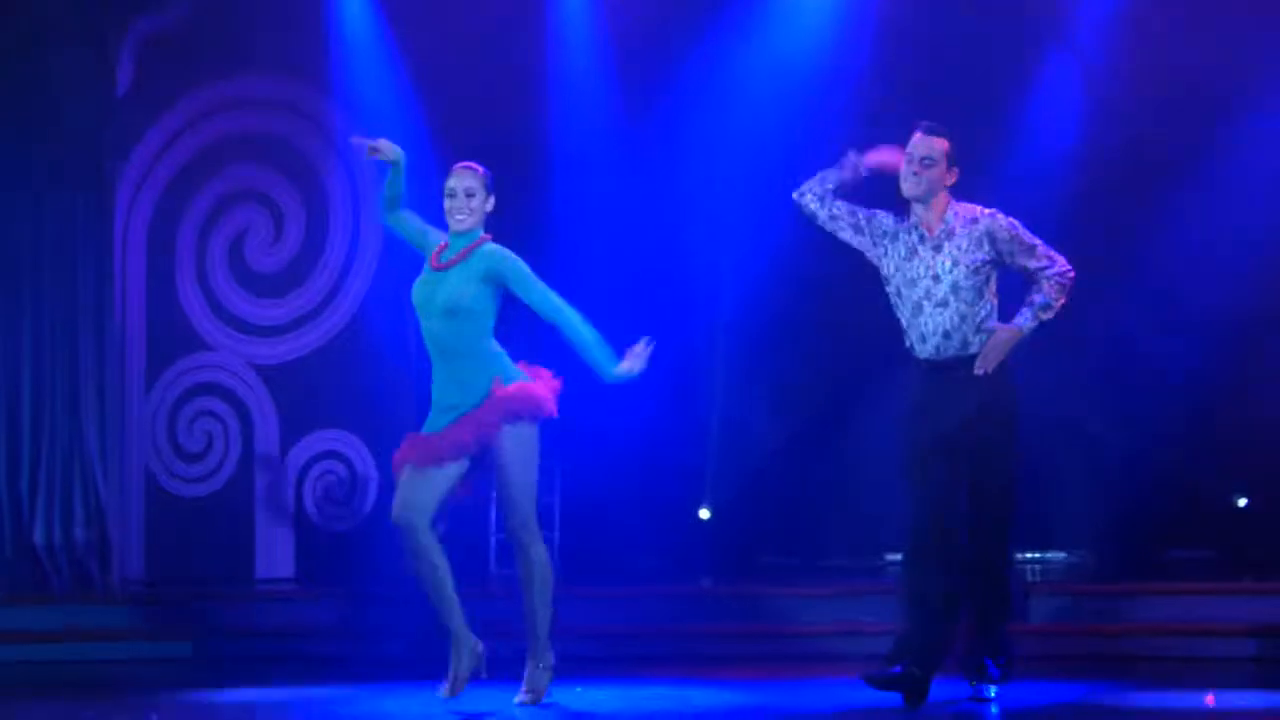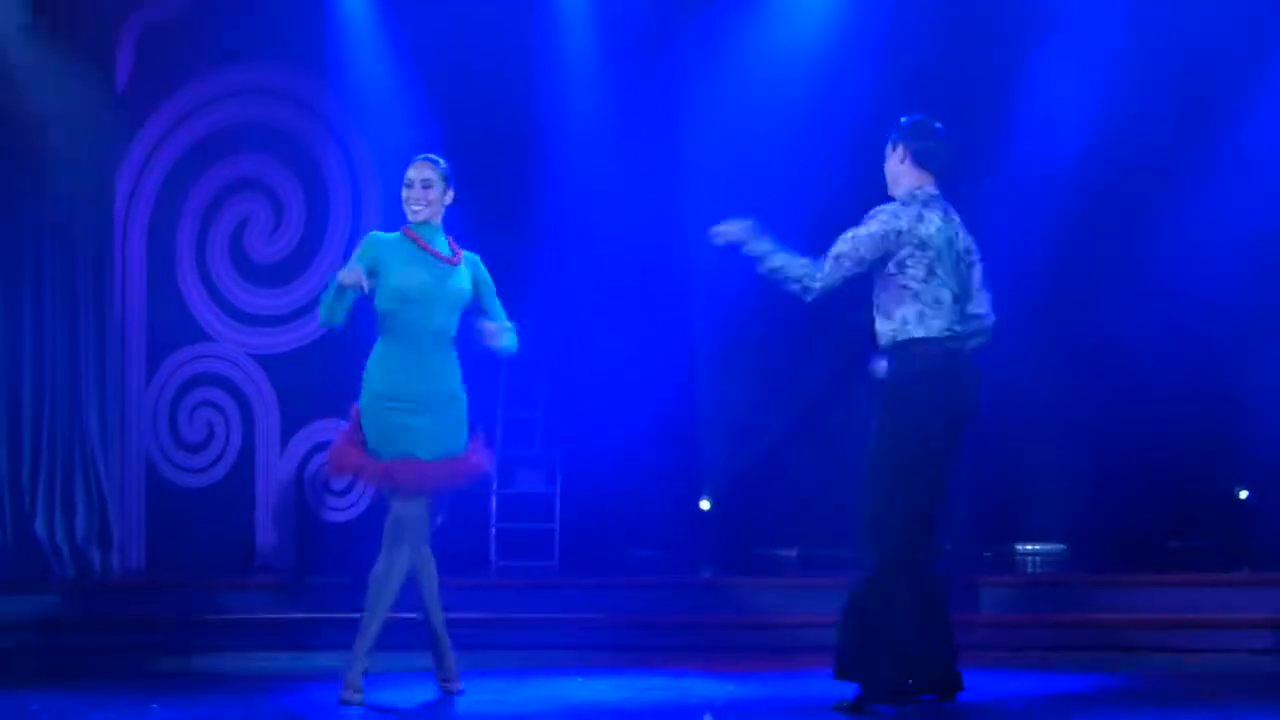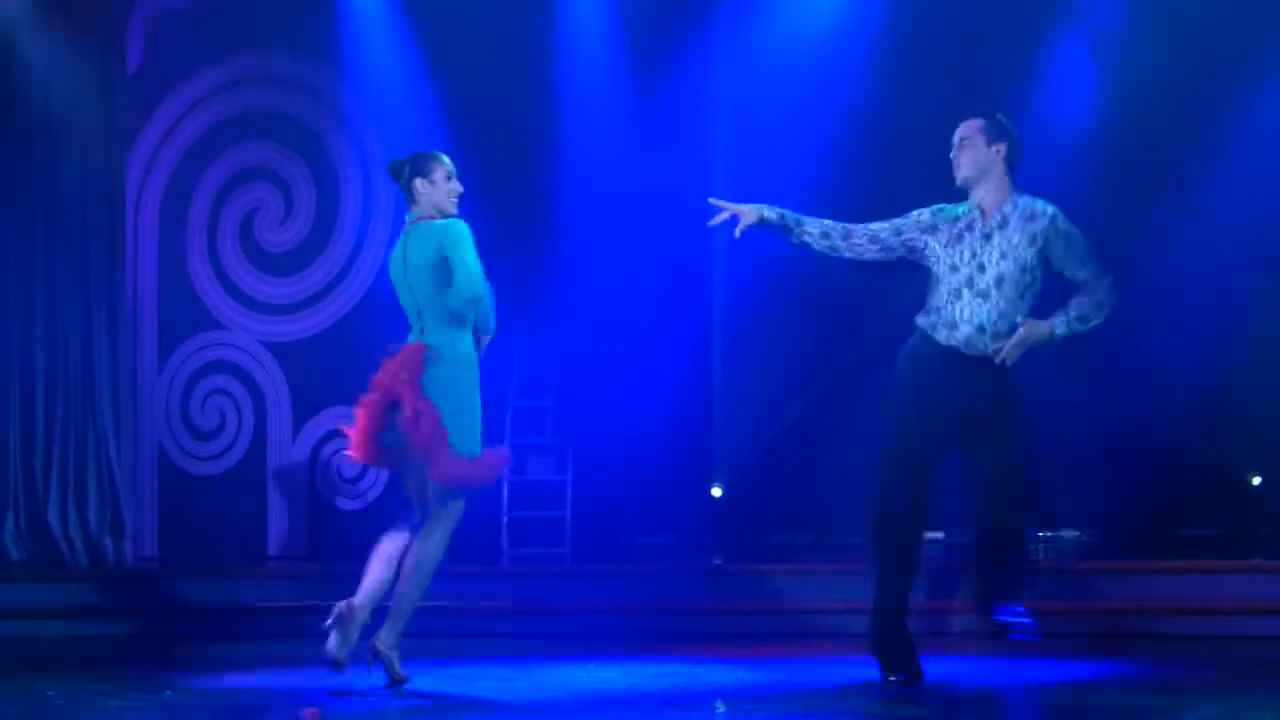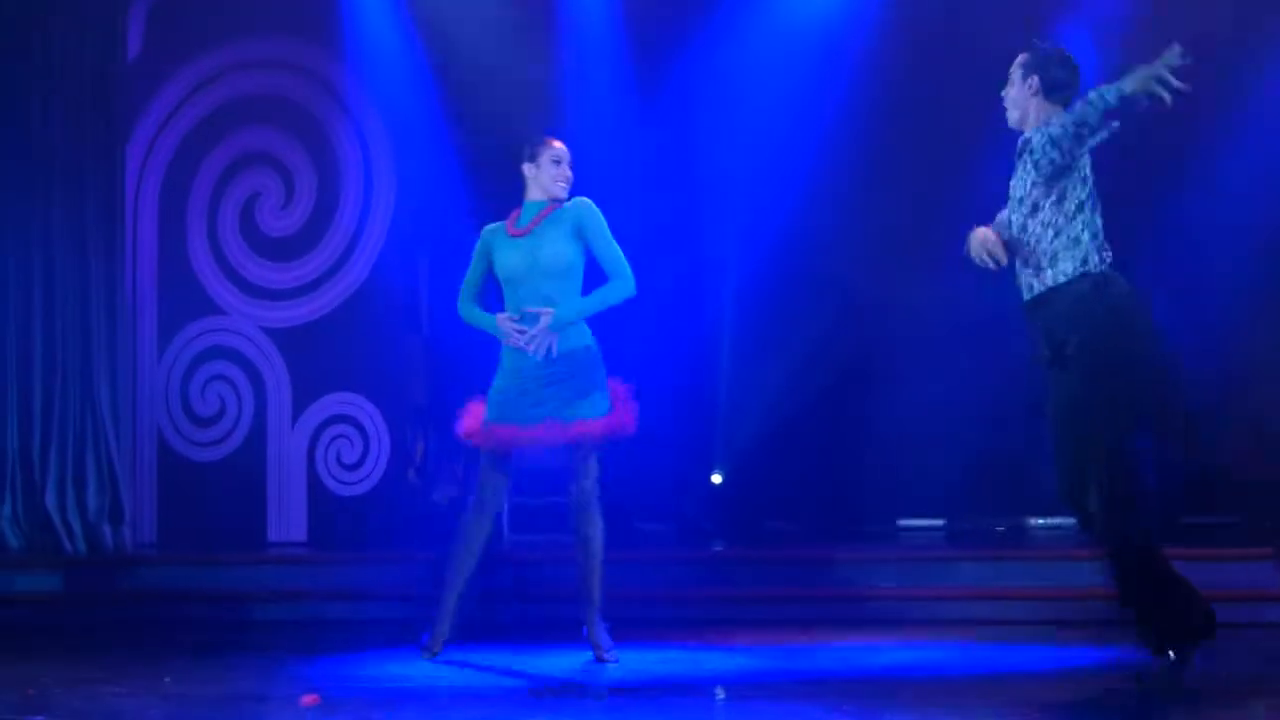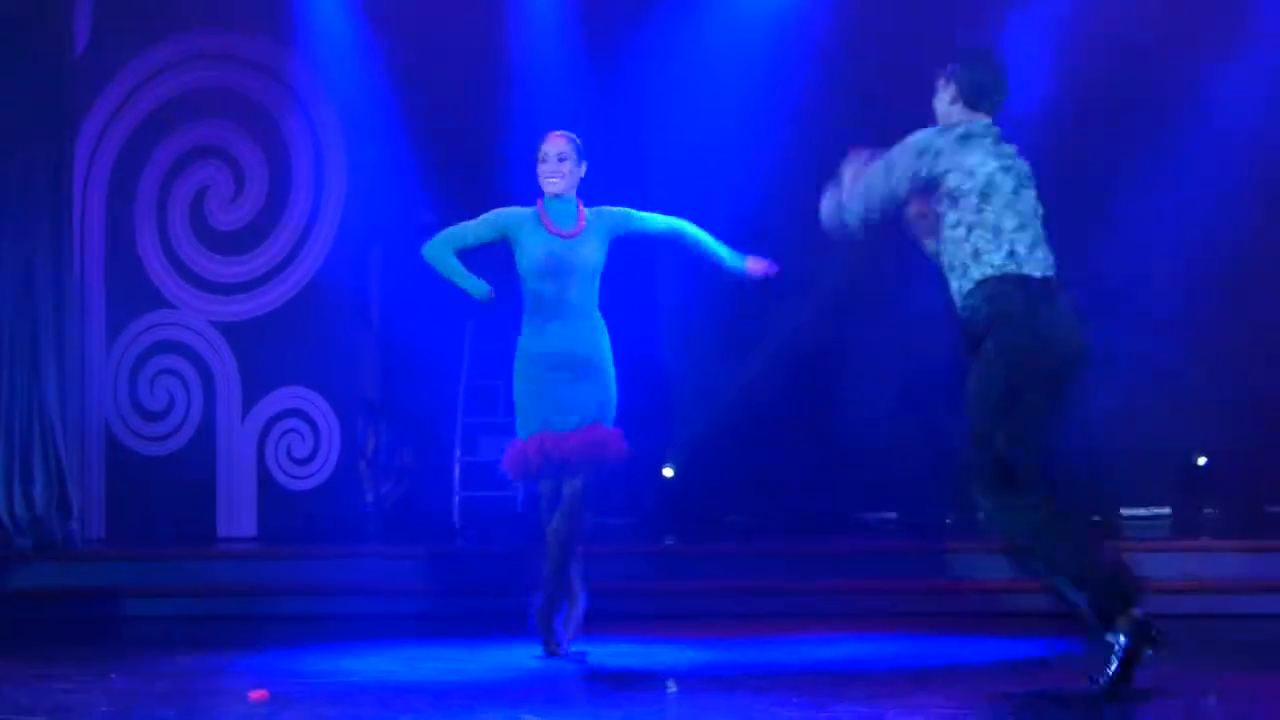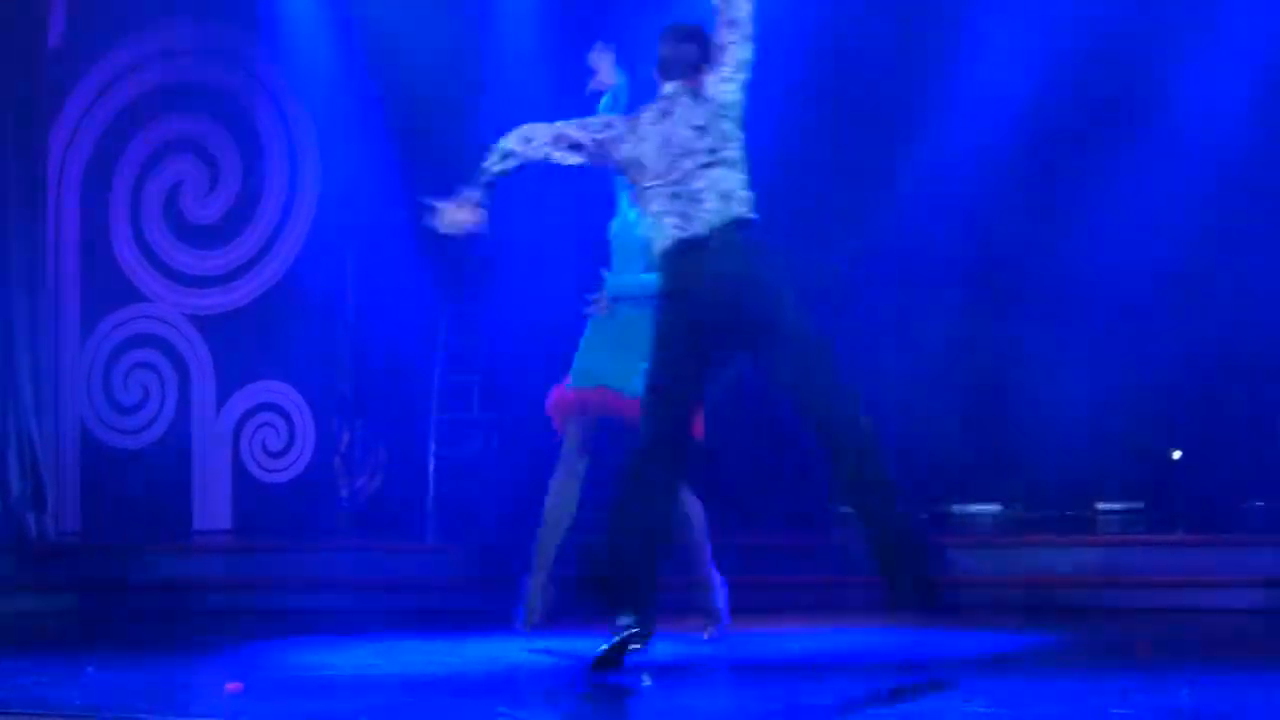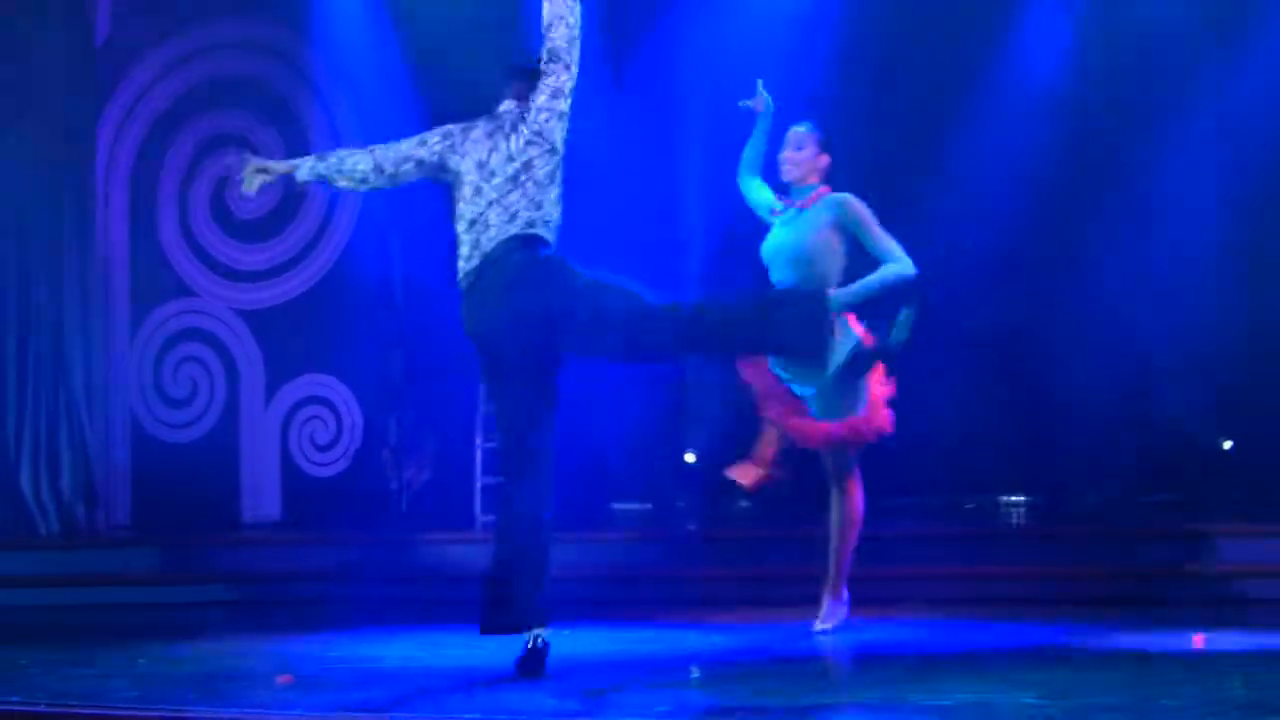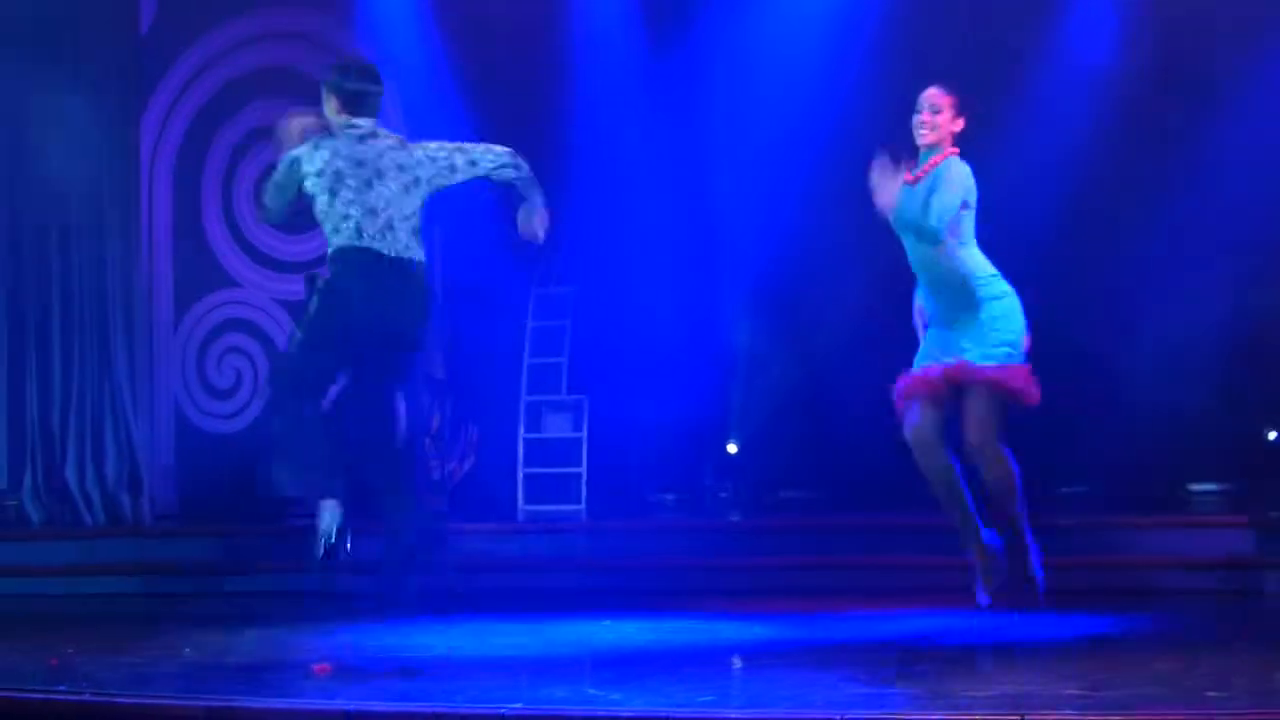
dt=0.5s
person 1, frame 1
left shoulder: (986, 226)
right shoulder: (882, 233)
left elbow: (1056, 273)
right elbow: (809, 198)
left wrist: (1013, 330)
right wrist: (863, 161)
left hip: (982, 390)
right hip: (928, 391)
left knee: (987, 525)
right knee: (928, 525)
left ankle: (986, 659)
right ankle: (916, 660)
person 1, frame 2
left shoulder: (895, 218)
right shoulder: (953, 227)
left elbow: (816, 281)
right elbow: (980, 318)
left wrist: (751, 238)
left hip: (923, 381)
right hip: (948, 378)
left knee: (896, 523)
right knee: (910, 523)
left ankle: (885, 670)
right ankle: (928, 669)
person 1, frame 3
left shoulder: (1042, 223)
right shoulder: (936, 223)
left elbow: (1095, 292)
right elbow: (853, 241)
left wrist: (1047, 328)
right wrist: (772, 218)
left hip: (987, 387)
right hip: (923, 377)
left knee: (1003, 509)
right knee: (897, 509)
left ankle: (998, 599)
right ankle: (893, 647)
person 1, frame 4
left shoulder: (1048, 143)
right shoulder: (1035, 161)
left elbow: (1076, 121)
right elbow: (1014, 232)
left wrist: (1129, 88)
right wrist: (985, 234)
left hip: (1088, 323)
right hip: (1089, 322)
left knee: (1094, 479)
left ankle: (1175, 621)
person 1, frame 5
left shoulder: (932, 147)
right shoulder: (1009, 158)
left elbow: (855, 208)
left wrist: (839, 198)
left hip: (1009, 330)
right hip: (1052, 323)
left knee: (1009, 488)
right knee: (1012, 474)
left ankle: (1121, 609)
right ankle: (1105, 595)
person 1, frame 6
left shoulder: (625, 131)
right shoulder: (718, 101)
left elbow: (530, 140)
left wrist: (475, 193)
left hip: (689, 291)
right hip: (746, 268)
left knee: (656, 452)
right knee: (832, 416)
left ankle: (630, 611)
right ankle: (910, 573)
person 1, frame 7
left shoulder: (459, 140)
right shoulder: (536, 128)
left elbow: (366, 165)
right elbow: (562, 56)
left wrist: (287, 169)
left hip: (482, 309)
right hip: (525, 279)
left knee: (526, 473)
right knee: (674, 323)
left ankle: (526, 624)
right ankle: (809, 322)
person 1, frame 8
left shoulder: (311, 153)
right shoulder: (417, 157)
left elbow: (274, 208)
right elbow: (503, 160)
right wrist: (533, 199)
left hip: (352, 286)
right hip: (405, 296)
left knee: (292, 399)
right knee: (373, 412)
left ankle: (329, 495)
person 2, frame 1
left shoulder: (492, 258)
right shoulder: (427, 247)
left elbow: (553, 307)
right elbow: (387, 224)
left wrist: (607, 365)
right wrist: (397, 166)
left hip: (499, 403)
right hip: (450, 411)
left knee: (522, 530)
right knee: (408, 518)
left ankle: (540, 656)
right ankle: (461, 644)
person 2, frame 2
left shoulder: (469, 263)
right shoulder: (378, 246)
left elbow: (506, 337)
right elbow: (329, 319)
left wrist: (500, 332)
right wrist: (343, 284)
left hip: (441, 404)
right hip: (385, 400)
left knee: (407, 529)
right knee: (406, 529)
left ankle: (361, 655)
right ankle: (440, 642)
person 2, frame 3
left shoulder: (402, 251)
right shoulder: (454, 232)
right elbow: (473, 286)
right wrist: (484, 325)
left hip: (406, 385)
right hip: (445, 386)
left knee: (417, 520)
right knee: (442, 518)
left ankle: (357, 609)
right ankle: (389, 636)
person 2, frame 4
left shoulder: (581, 214)
right shoulder: (492, 237)
left elbow: (625, 283)
right elbow: (466, 304)
left wrist: (562, 317)
right wrist: (496, 324)
left hip: (577, 368)
right hip: (517, 376)
left knee: (585, 493)
right knee: (487, 494)
left ankle: (593, 617)
right ankle: (447, 610)
person 2, frame 5
left shoulder: (605, 221)
right shoulder: (514, 221)
left elbow: (675, 228)
right elbow: (435, 248)
left wrist: (733, 260)
right wrist: (477, 288)
left hip: (591, 366)
right hip: (537, 370)
left knee: (575, 491)
right knee: (548, 486)
left ankle: (554, 602)
right ankle: (568, 591)
person 2, frame 6
right shoulder: (629, 191)
right elbow: (599, 124)
left wrist: (618, 289)
right wrist: (613, 87)
left hip: (656, 350)
right hip: (606, 342)
right knee: (574, 454)
left ankle: (710, 581)
right ankle: (539, 582)
person 2, frame 7
left shoulder: (842, 208)
right shoulder: (780, 212)
left elbow: (903, 267)
right elbow: (746, 175)
left wrist: (838, 298)
right wrist: (763, 118)
left hip: (832, 352)
right hip: (791, 350)
left knee: (841, 471)
left ankle: (835, 592)
person 2, frame 8
left shoulder: (954, 172)
right shoulder: (907, 180)
left elbow: (934, 225)
left wrist: (893, 206)
right wrist: (922, 300)
left hip: (988, 311)
right hip: (944, 325)
left knee: (982, 438)
right knee: (918, 431)
left ankle: (1020, 544)
right ankle: (977, 540)
